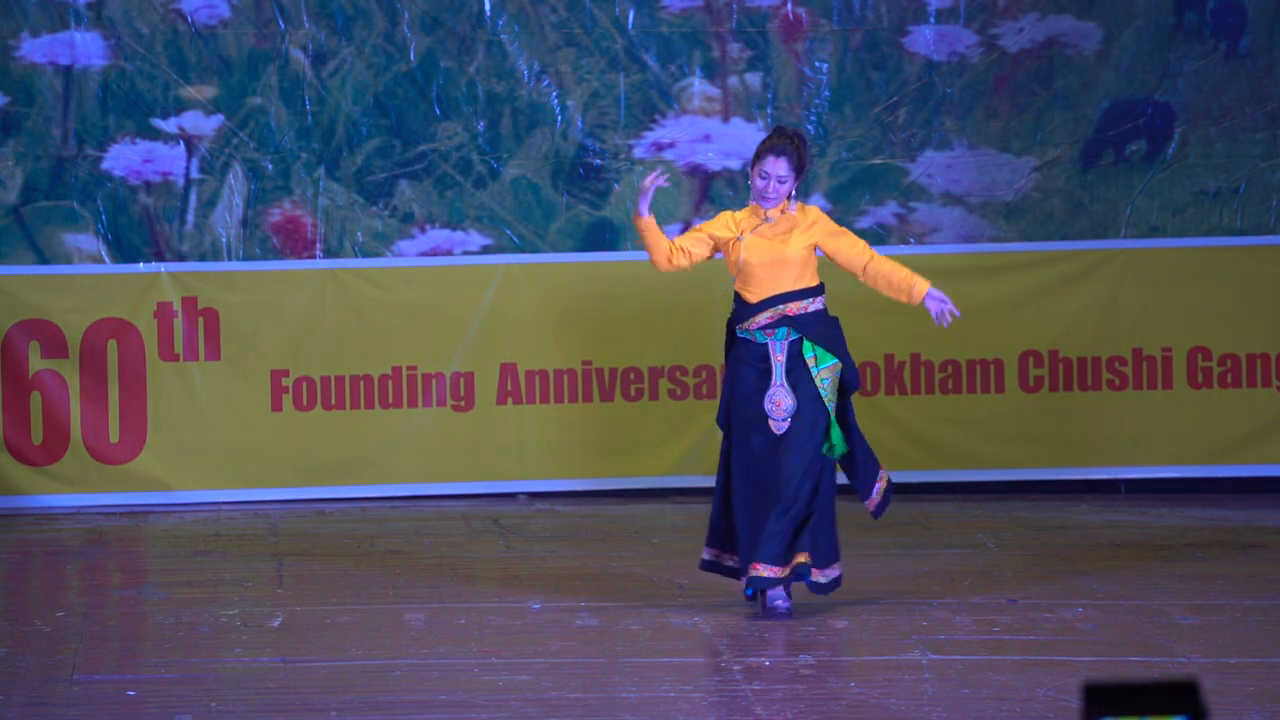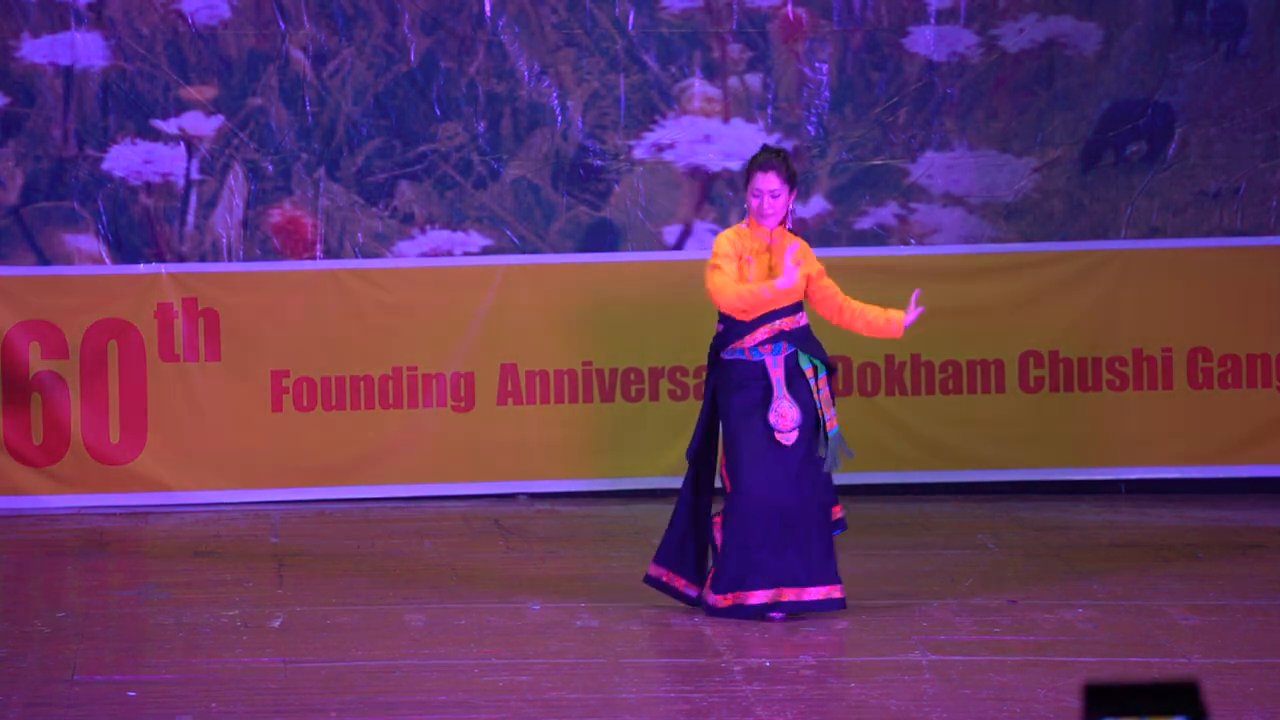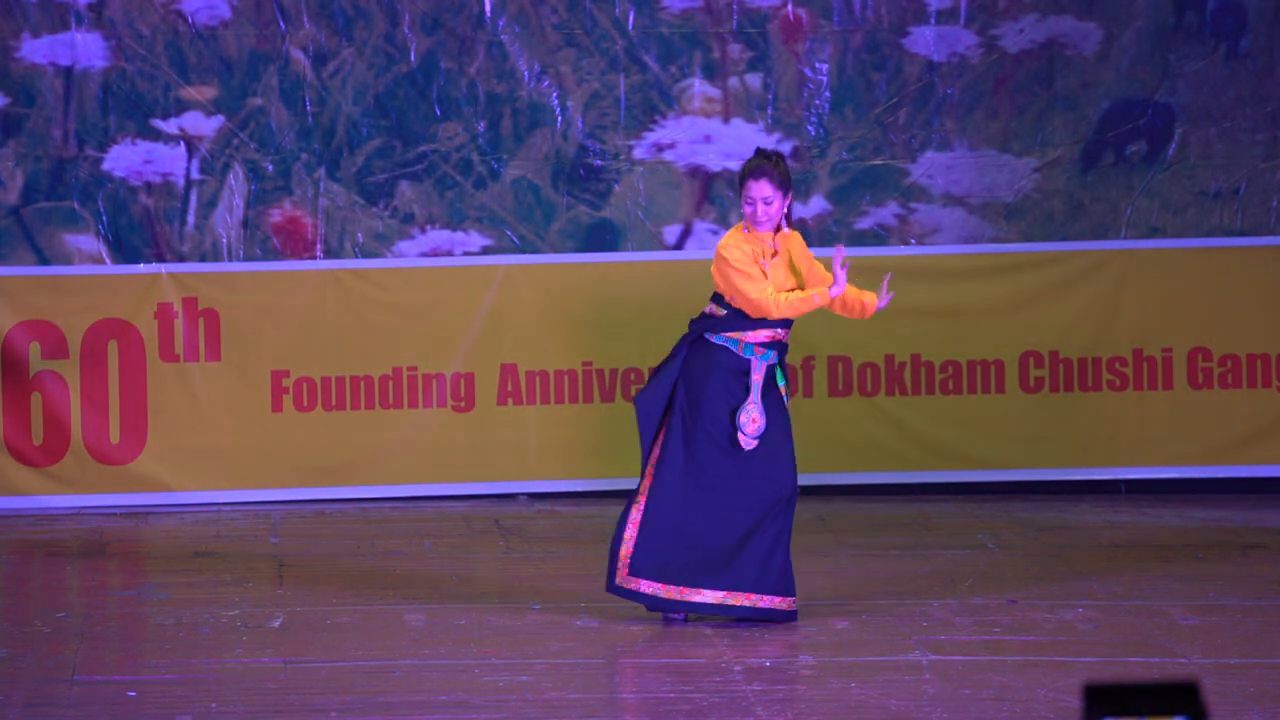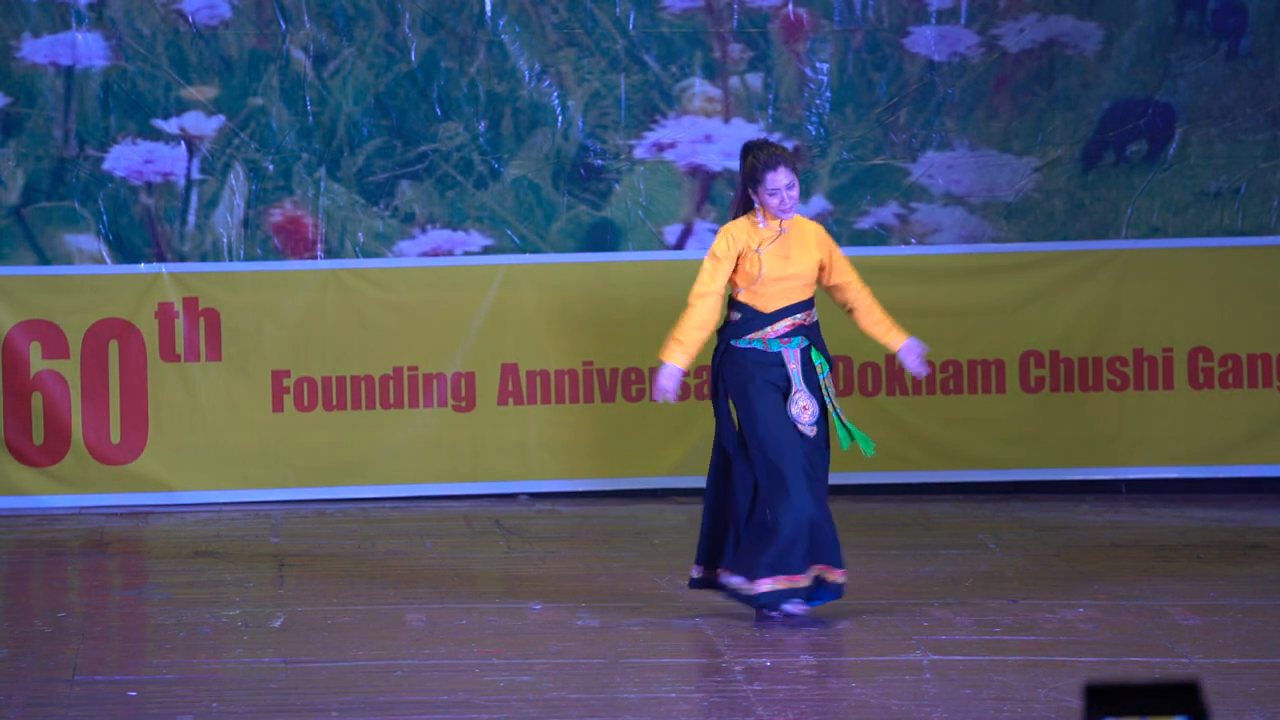
dt=0.4s
person 1, frame 1
left shoulder: (811, 221)
right shoulder: (728, 225)
left elbow: (865, 260)
right elbow: (669, 255)
left wrist: (921, 290)
right wrist: (644, 207)
left hip: (805, 353)
right hip: (752, 355)
left knee: (799, 460)
right knee: (753, 461)
left ankle: (784, 571)
right ankle: (762, 569)
person 1, frame 2
left shoulder: (797, 248)
right shoulder: (728, 243)
left elbow: (834, 306)
right elbow: (724, 297)
left wrist: (896, 320)
right wrist: (777, 285)
left hip: (794, 369)
right hip: (741, 373)
left knee: (792, 478)
right knee: (754, 479)
left ankle: (781, 587)
right ankle: (737, 587)
person 1, frame 3
left shoulder: (793, 242)
right shoulder: (732, 247)
left elbow: (823, 288)
right elbow: (767, 303)
left wrist: (868, 302)
right wrist: (828, 294)
left hip: (763, 373)
right hip: (714, 366)
left knee: (769, 480)
right knee: (690, 474)
left ankle: (752, 589)
right ankle: (668, 589)
person 1, frame 4
left shoulder: (813, 234)
right shoulder: (734, 235)
left elbow: (852, 293)
right elbow: (704, 300)
left wrist: (898, 341)
right wrist: (675, 360)
left hip: (803, 362)
right hip: (751, 363)
left knee: (806, 472)
right knee: (782, 469)
left ankle: (777, 584)
right ankle: (777, 582)
